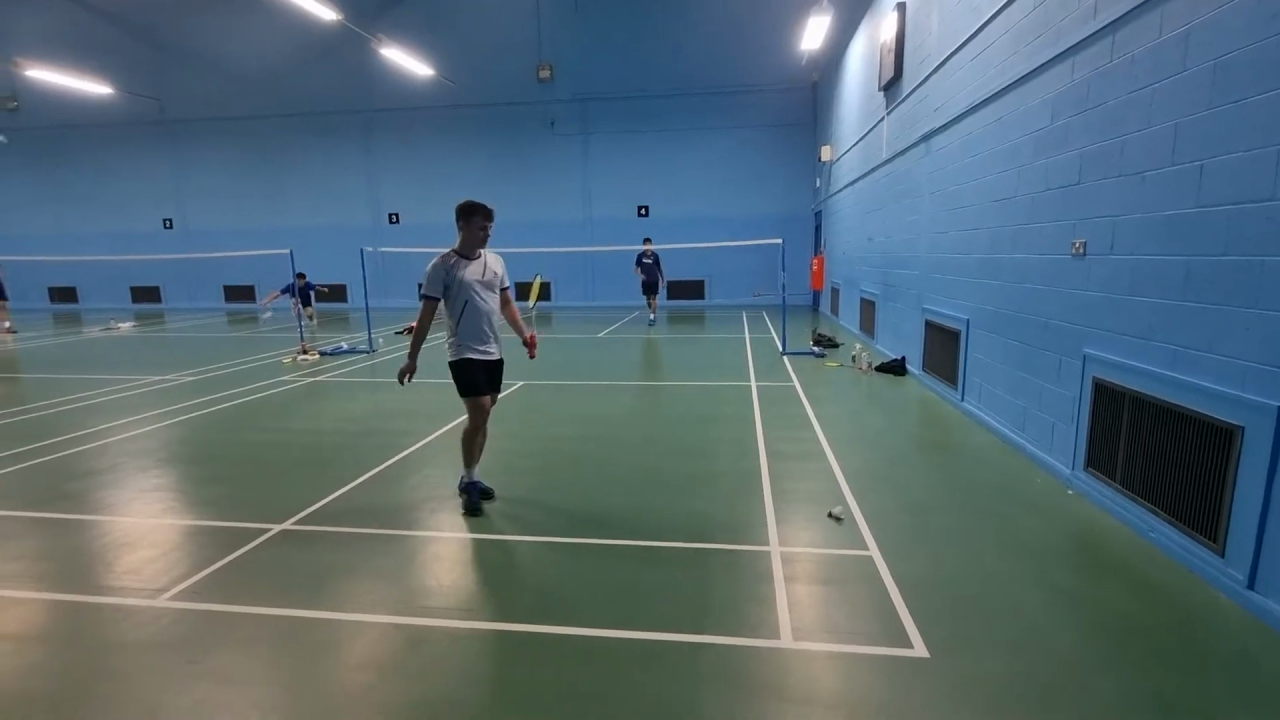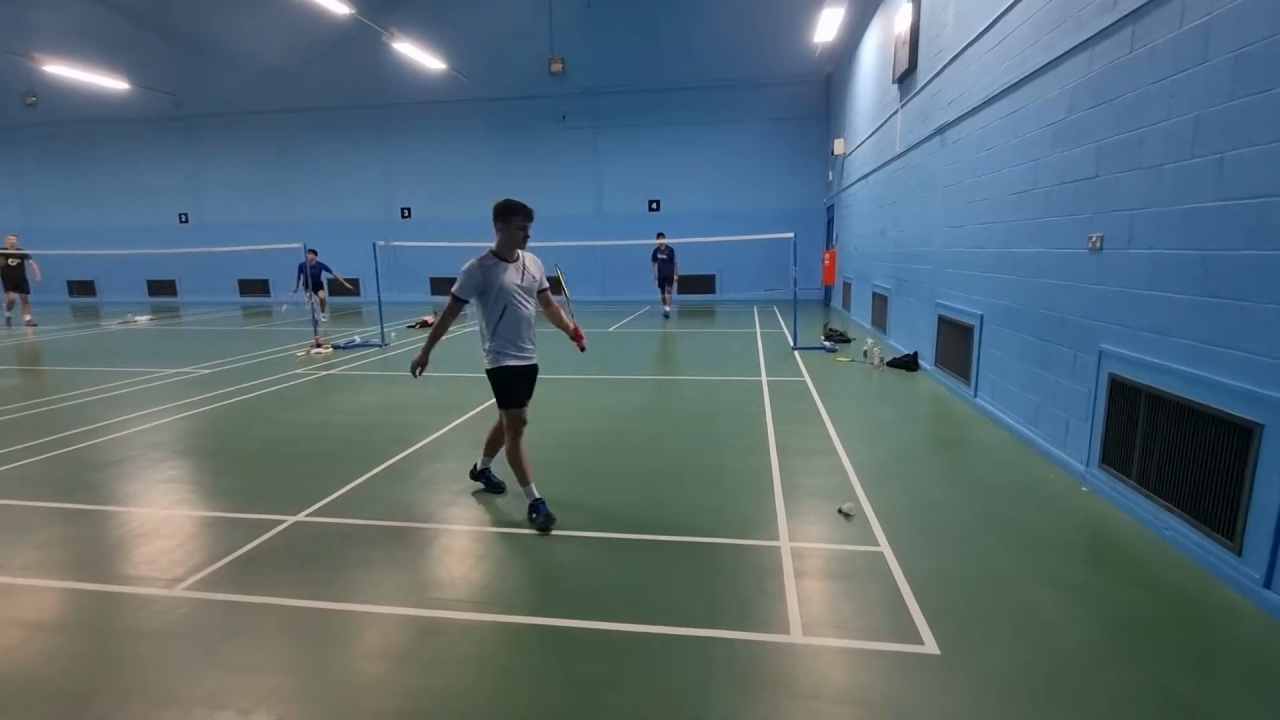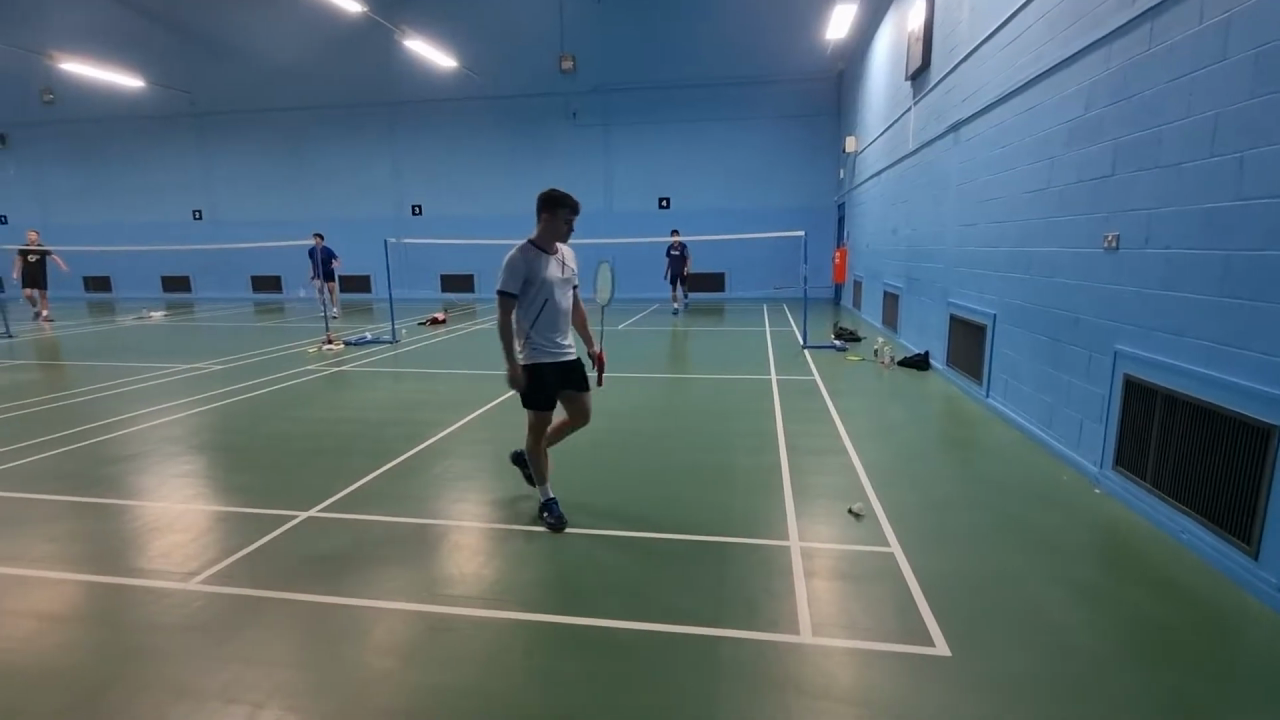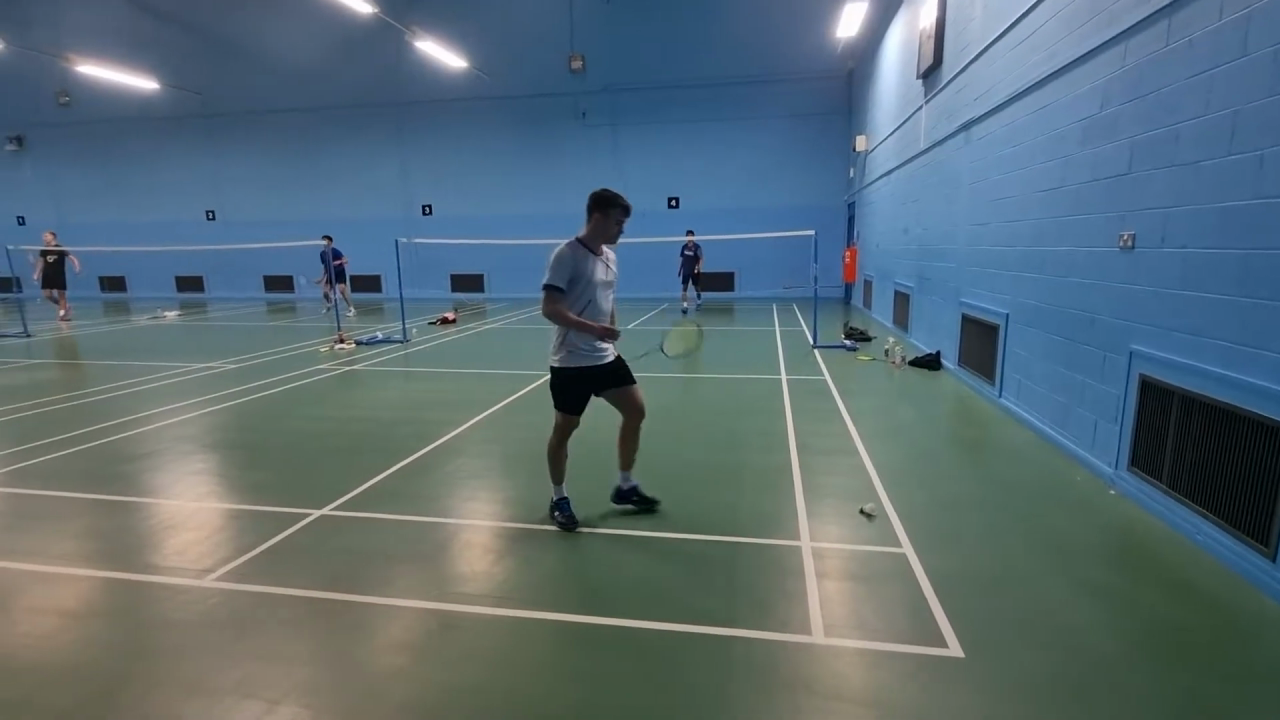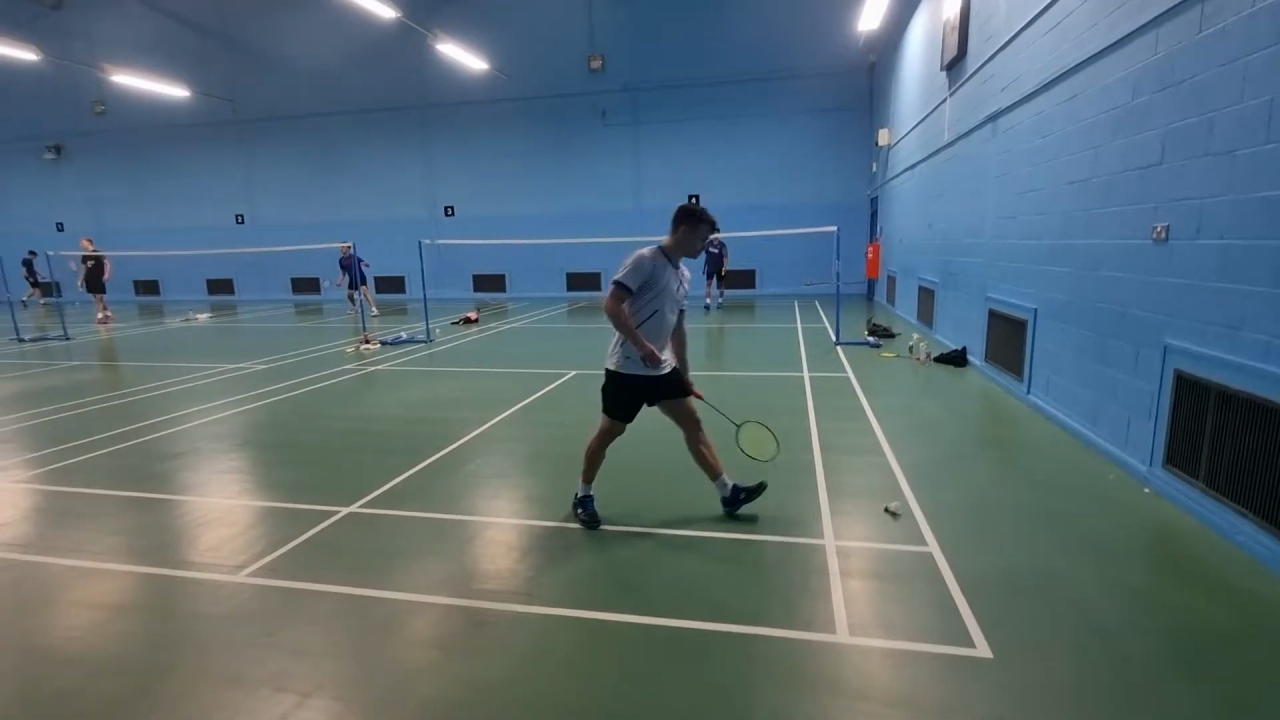
dt=0.2s
person 1, frame 1
left shoulder: (495, 261)
right shoulder: (441, 266)
left elbow: (507, 303)
right elbow: (426, 316)
left wrist: (524, 334)
right wrist: (412, 358)
left hip: (493, 354)
right hip: (465, 356)
left knee: (481, 418)
right knee: (479, 413)
left ankle: (469, 478)
right ankle: (469, 480)
person 1, frame 2
left shoulder: (533, 263)
right shoulder: (478, 269)
left elbow: (549, 304)
right elbow: (450, 313)
left wrist: (571, 329)
right wrist: (425, 352)
left hip: (528, 359)
right hip: (502, 361)
left knee: (509, 421)
right knee: (516, 426)
left ankle: (482, 468)
right ankle: (535, 501)
person 1, frame 3
left shoulder: (568, 255)
right shoulder: (519, 259)
right elbow: (504, 314)
left wrist: (591, 344)
right wrist: (512, 364)
left hip: (568, 354)
right hip: (536, 359)
left knee: (581, 416)
right knee: (540, 426)
left ankle: (526, 455)
right ankle: (546, 500)
person 1, frame 4
left shoulder: (609, 257)
right shoulder: (566, 255)
right elbow: (550, 309)
left wrist: (612, 337)
right wrist: (591, 329)
left hip: (605, 357)
right hip: (571, 362)
left knee: (635, 411)
right knee: (565, 429)
left ankle: (625, 486)
right ankle: (559, 499)
person 1, frame 5
left shoulder: (683, 275)
right shoulder: (645, 260)
right elbow: (612, 306)
left wrist: (684, 374)
right wrist: (641, 345)
left hip: (663, 368)
right hip: (628, 368)
left knee: (693, 423)
right knee: (610, 432)
left ankle: (728, 492)
right ankle: (583, 496)
